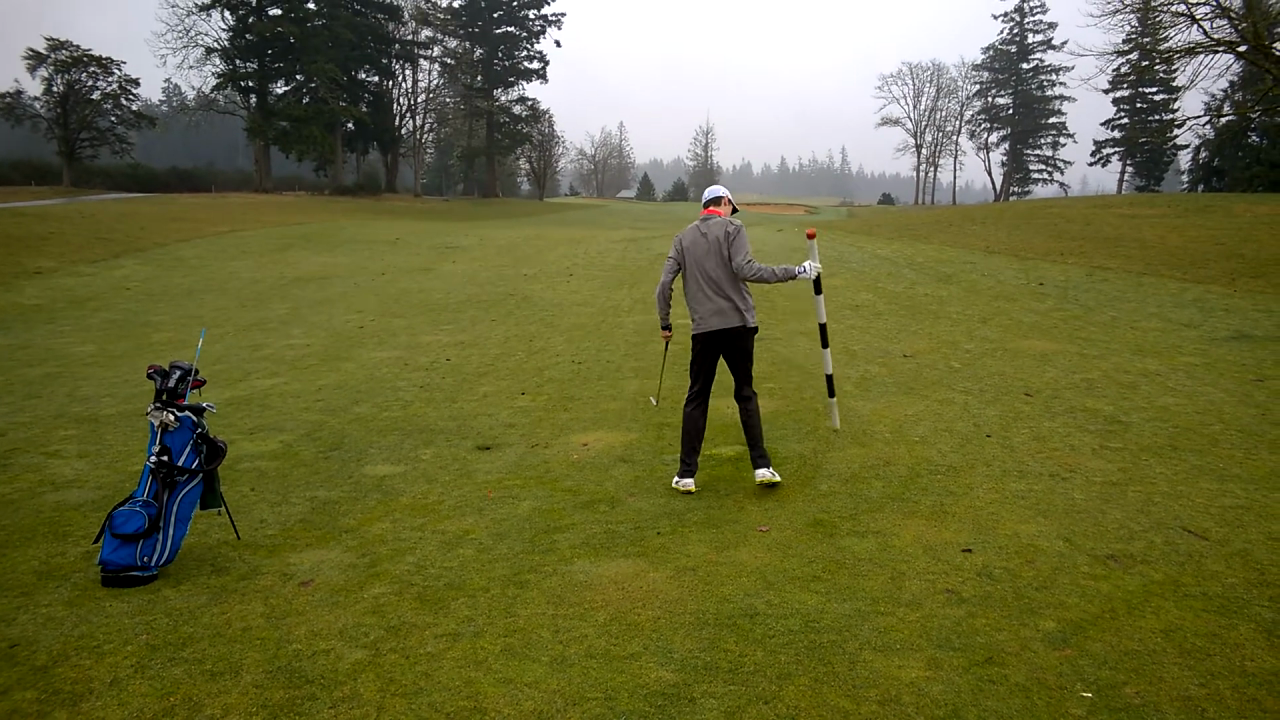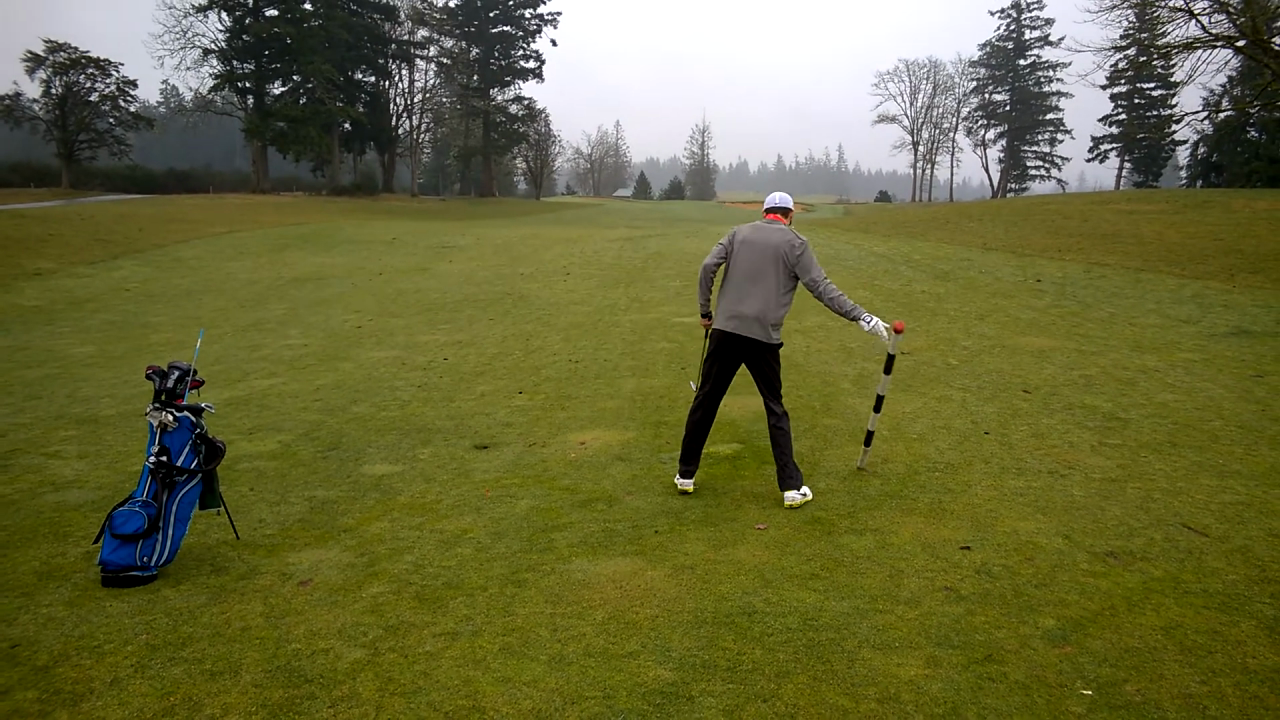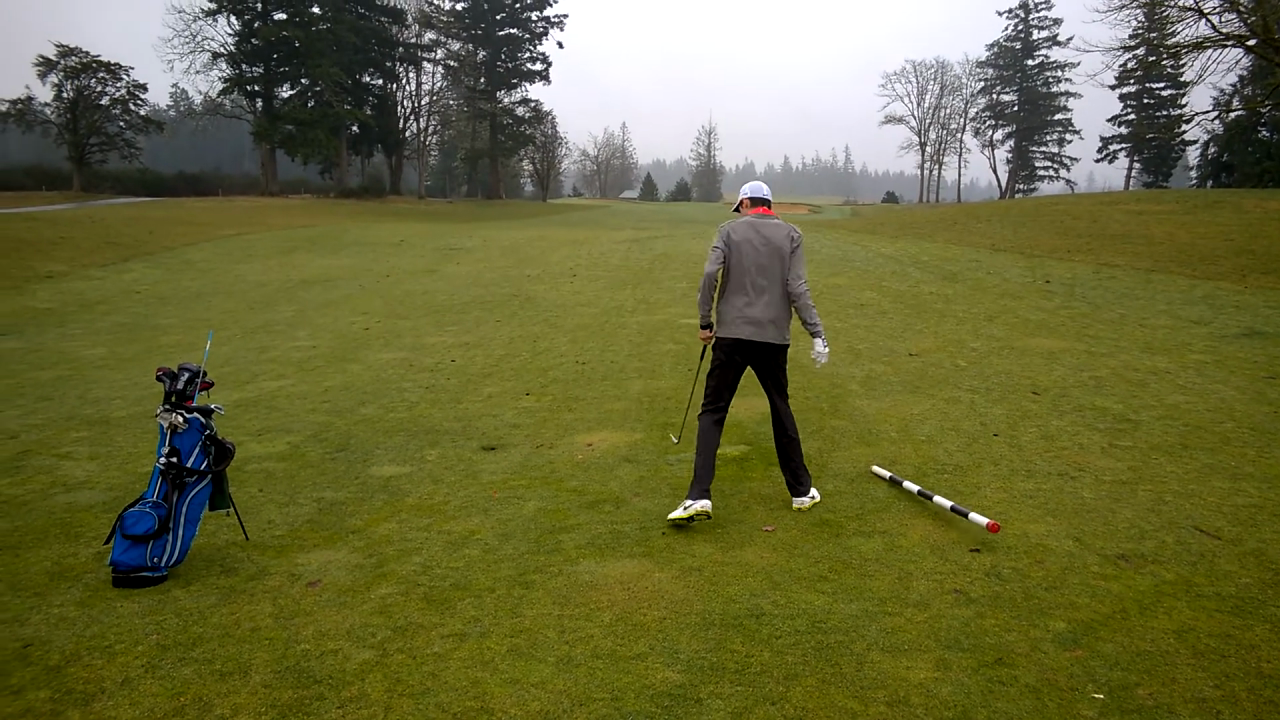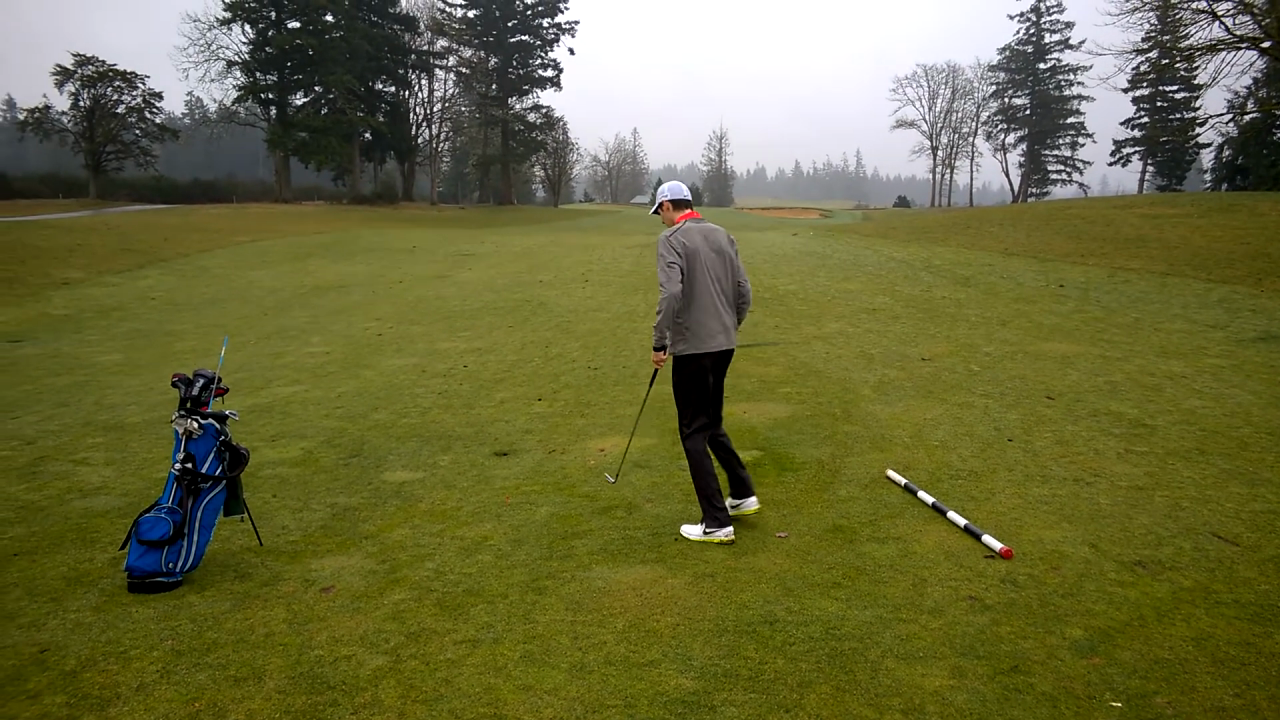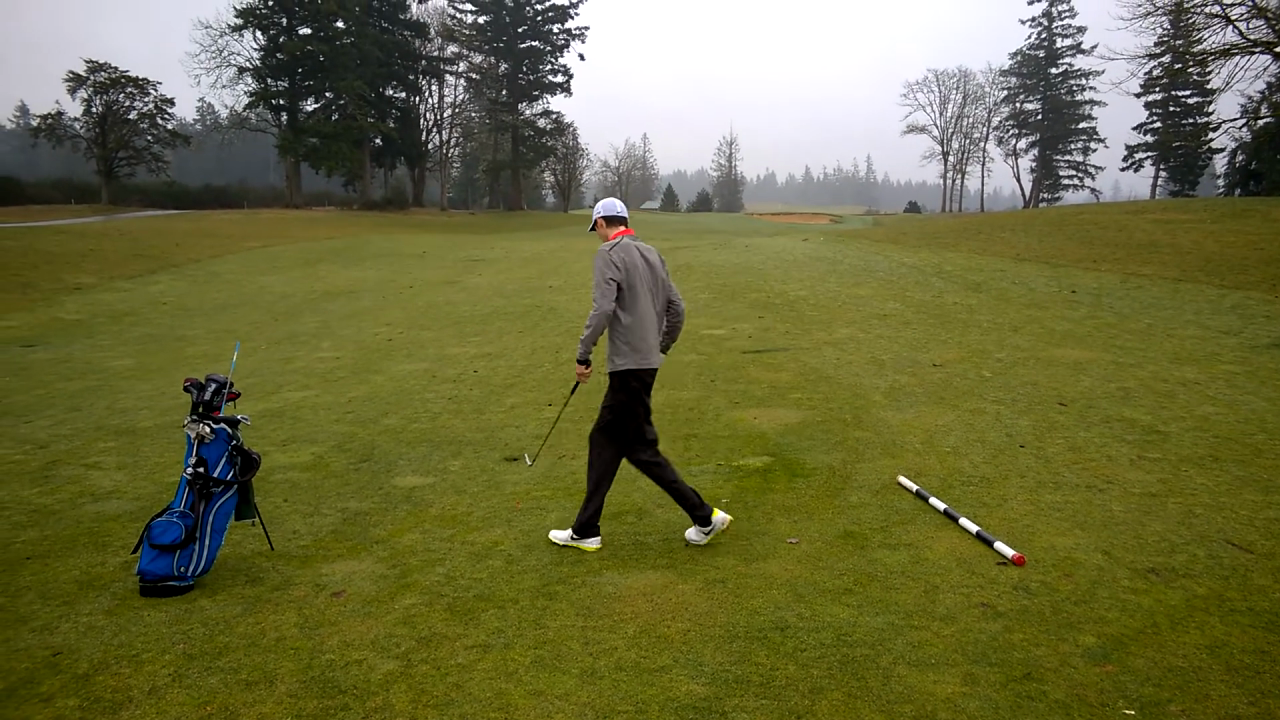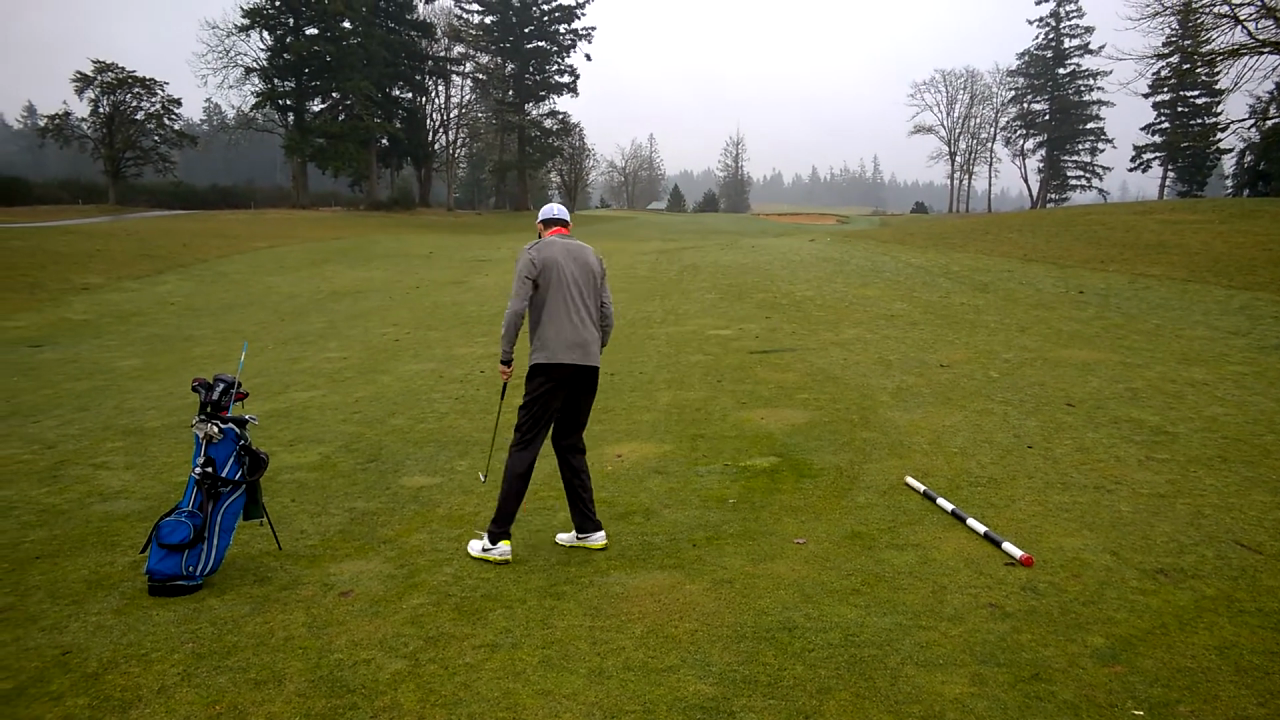
dt=0.4s
person 1, frame 1
left shoulder: (683, 237)
right shoulder: (732, 227)
left elbow: (665, 283)
right elbow: (746, 271)
left wrist: (665, 323)
right wrist: (795, 271)
left hip: (704, 329)
right hip: (737, 324)
left knee: (696, 399)
right knee: (745, 393)
left ankle: (686, 474)
right ankle: (761, 465)
person 1, frame 2
left shoulder: (739, 232)
right shoulder: (796, 242)
left elbow: (708, 267)
right elbow: (822, 288)
left wrist: (705, 311)
right wrist: (862, 317)
left hip: (725, 330)
right hip: (763, 336)
left knee: (706, 400)
right knee: (775, 408)
left ankle: (686, 474)
right ankle: (792, 486)
person 1, frame 3
left shoulder: (729, 229)
right shoulder: (791, 235)
left elbow: (710, 274)
right elbow: (798, 289)
left wrist: (705, 323)
right wrist: (818, 335)
left hip: (731, 336)
right hip: (772, 338)
left knee: (712, 413)
right knee: (781, 409)
left ankle: (700, 496)
right ankle: (801, 490)
person 1, frame 4
left shoulder: (671, 238)
right shoulder: (722, 235)
left elbow: (671, 293)
right elbow: (743, 290)
left wrist: (659, 343)
left hip: (692, 348)
right hip: (722, 345)
left knee: (694, 431)
right knee: (709, 423)
left ankle: (717, 523)
right ankle: (742, 494)
person 1, frame 5
left shoulder: (609, 252)
right shoulder: (651, 253)
left elbow: (602, 309)
right elbow: (676, 308)
left wrist: (583, 356)
right wrist: (662, 348)
left hip: (629, 365)
right hip: (644, 361)
left knee: (642, 449)
right knee: (605, 439)
left ankle: (705, 515)
right ankle: (585, 530)
person 1, frame 6
left shoulder: (533, 252)
right shoulder: (592, 255)
left elbow: (517, 308)
right elbow: (607, 315)
left wrist: (505, 357)
left hip: (551, 362)
right hip: (588, 364)
left knee: (525, 445)
right knee: (569, 443)
left ankle: (498, 538)
right ankle: (588, 529)
